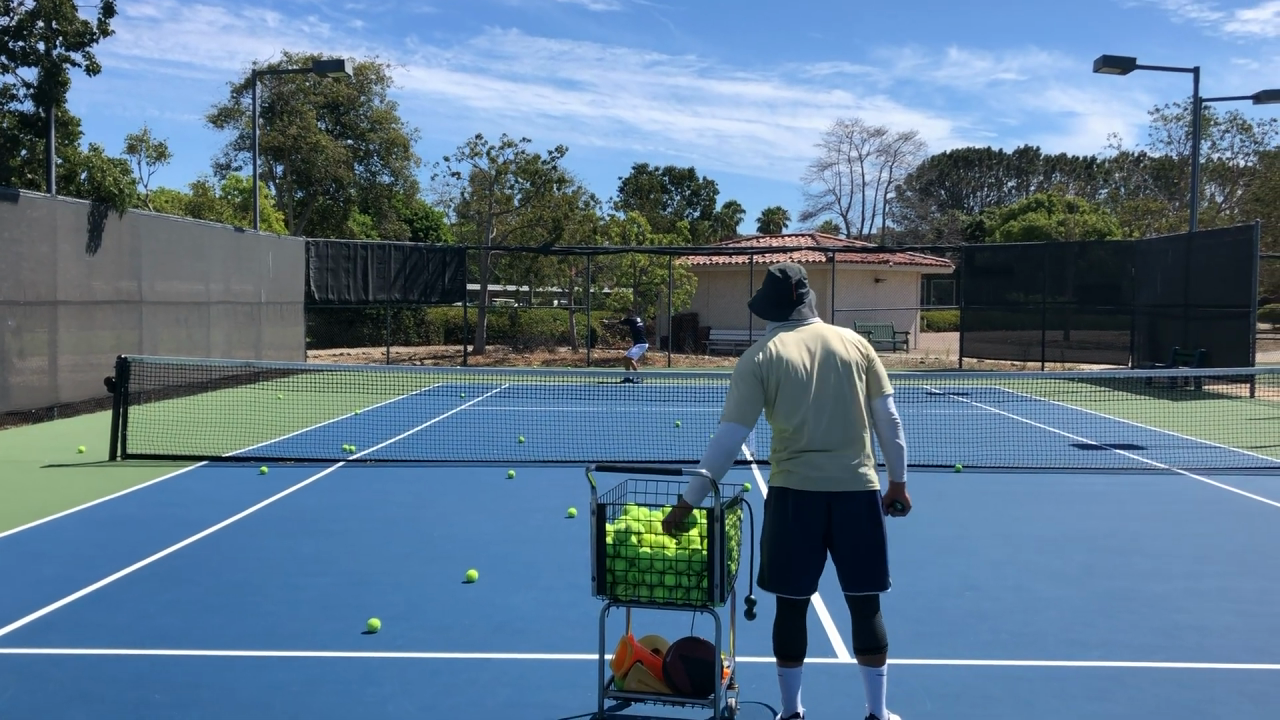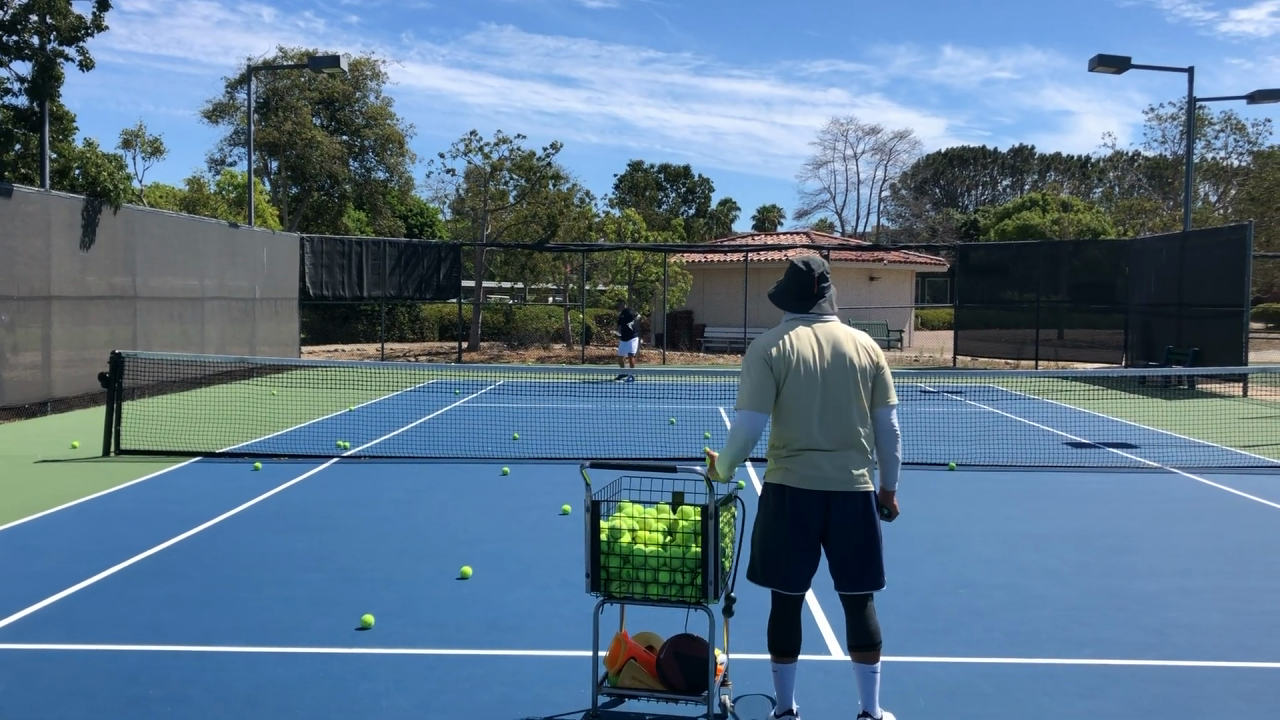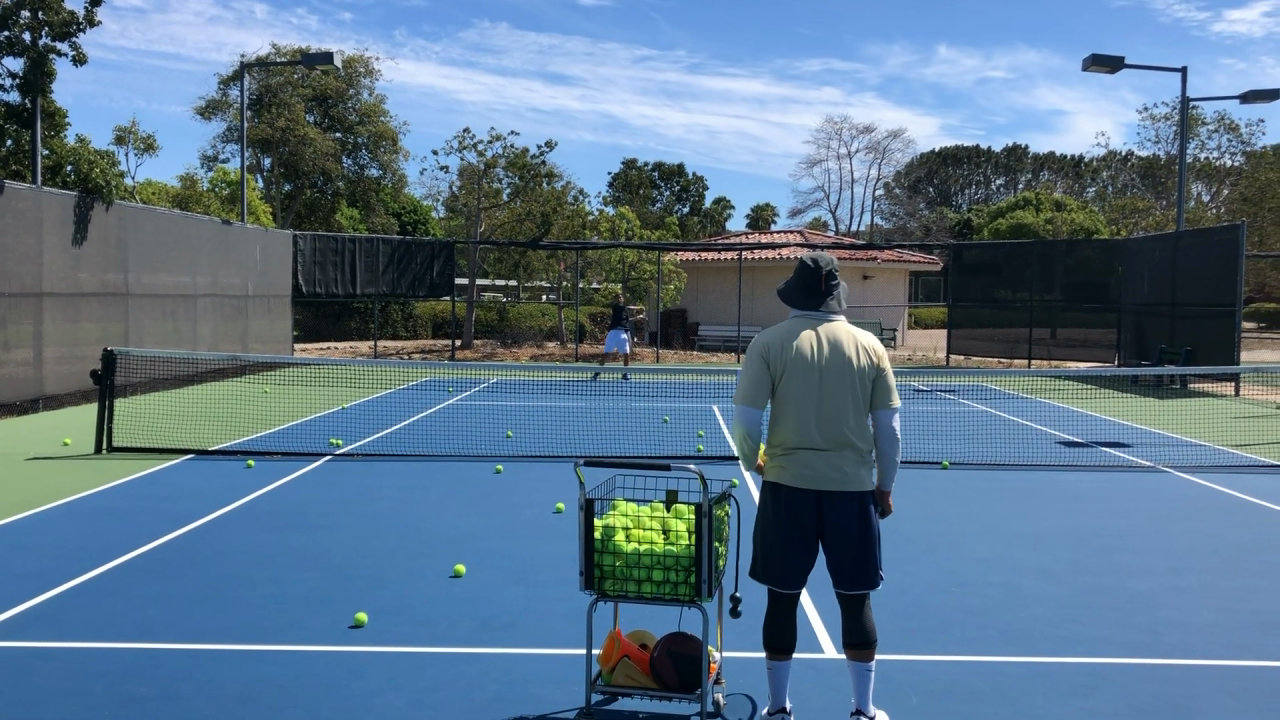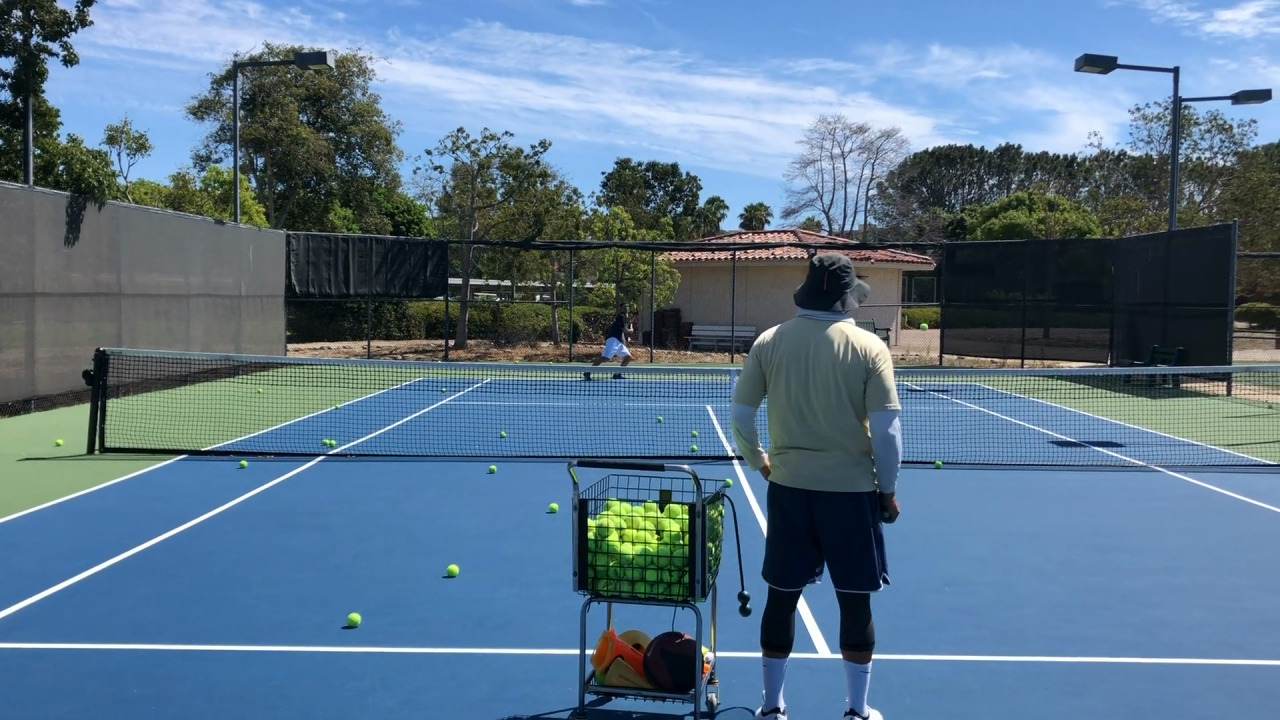
dt=0.3s
person 1, frame 1
left shoulder: (758, 358)
right shoulder: (853, 342)
left elbow: (729, 438)
right elbow: (888, 419)
left wrist: (689, 500)
right wrist: (897, 481)
left hip: (795, 493)
right hip: (858, 490)
left knee: (792, 606)
right knee: (865, 604)
person 1, frame 2
left shoulder: (769, 346)
right shoulder: (865, 345)
left elbow: (748, 427)
right elbow: (888, 428)
left wrist: (721, 468)
right wrist: (888, 487)
left hip: (791, 489)
right hip: (854, 490)
left knee: (786, 601)
right knee: (859, 602)
person 1, frame 3
left shoulder: (769, 342)
right shoulder: (868, 344)
left elbow: (746, 421)
right elbow: (889, 428)
left wrist: (752, 460)
right wrist: (884, 485)
left hip: (788, 487)
right hip: (852, 489)
left knee: (782, 599)
right knee: (855, 601)
person 1, frame 4
left shoulder: (770, 341)
right shoulder: (868, 346)
left elbow: (739, 414)
right elbow: (886, 430)
left wrist: (758, 461)
right wrist: (888, 490)
left hip: (789, 487)
right hip: (850, 490)
left knee: (781, 597)
right knee: (855, 601)
